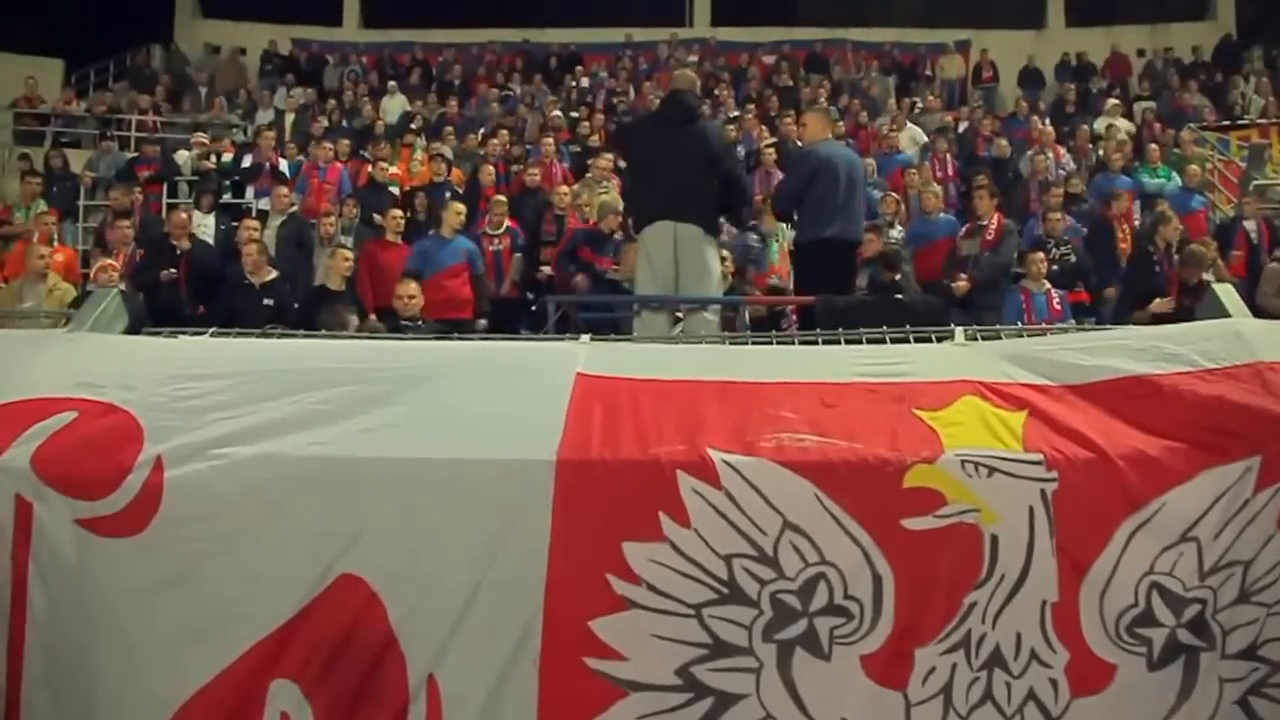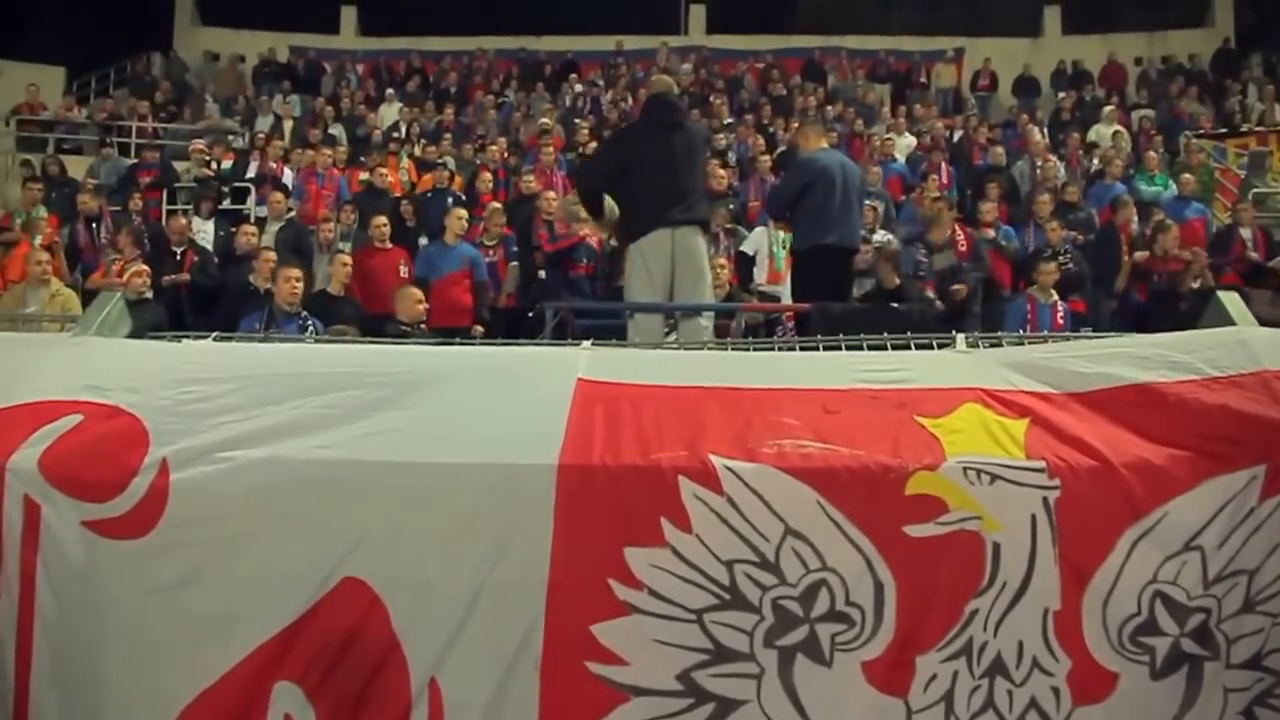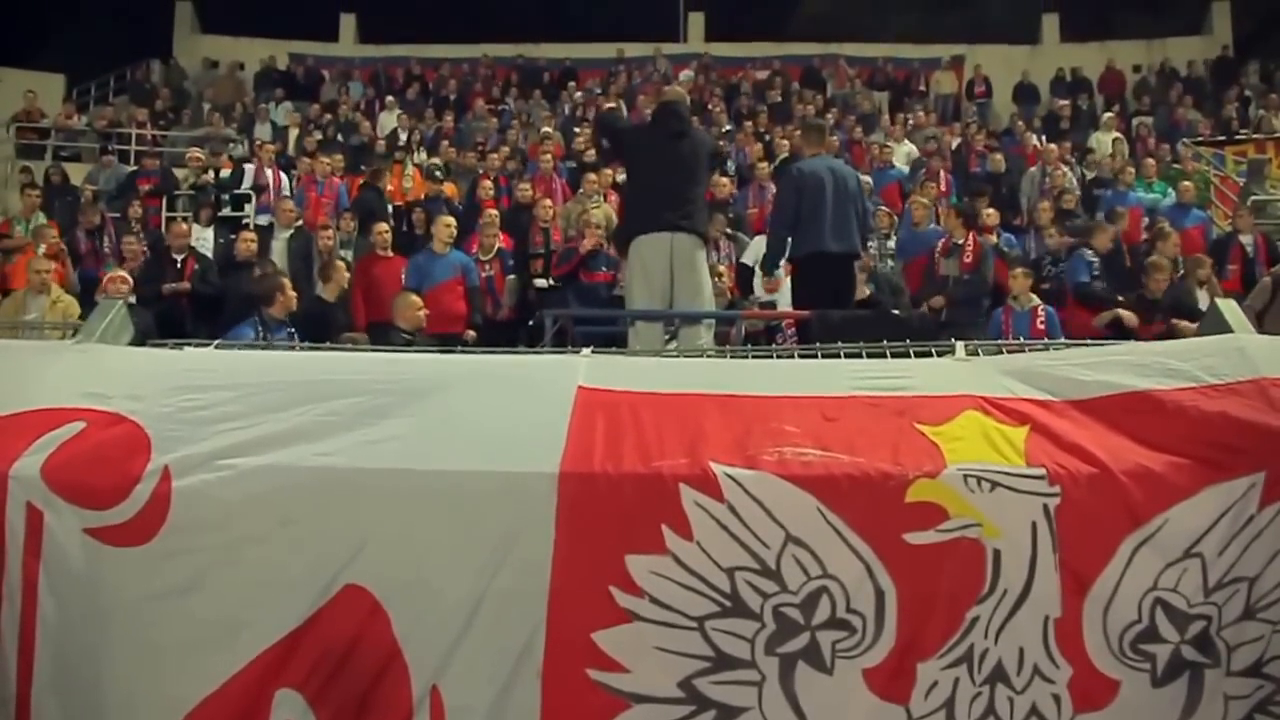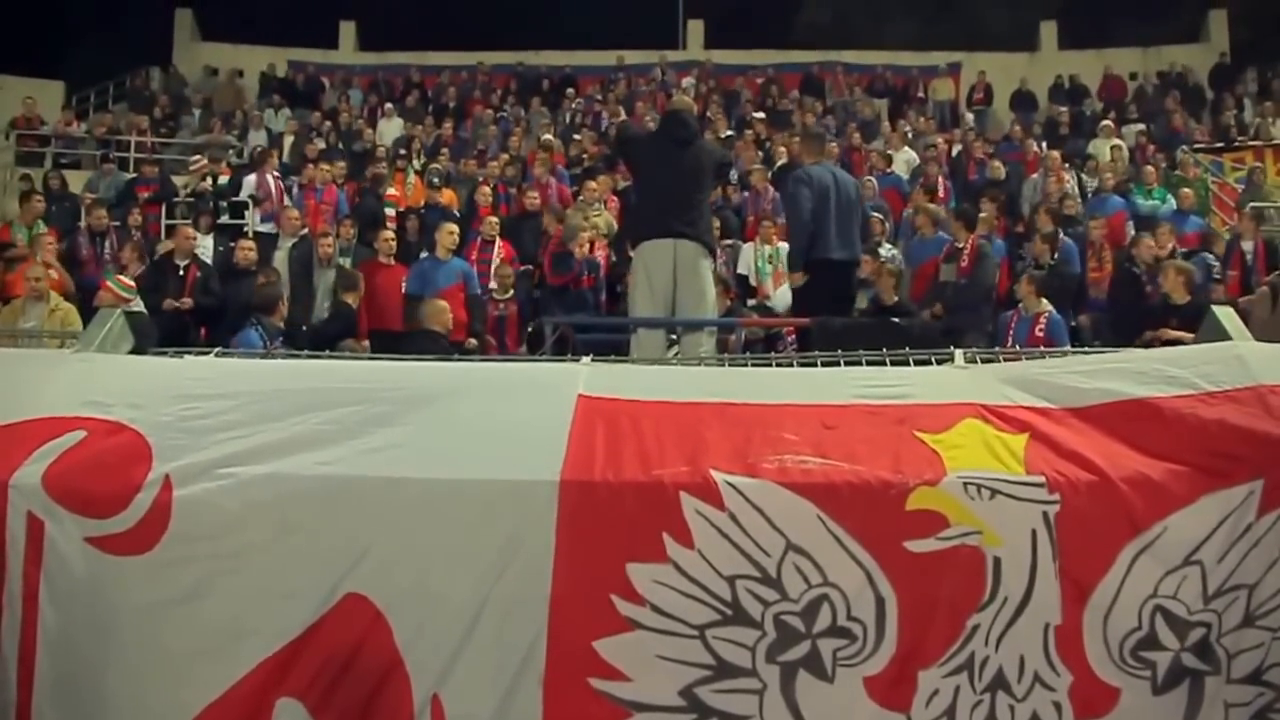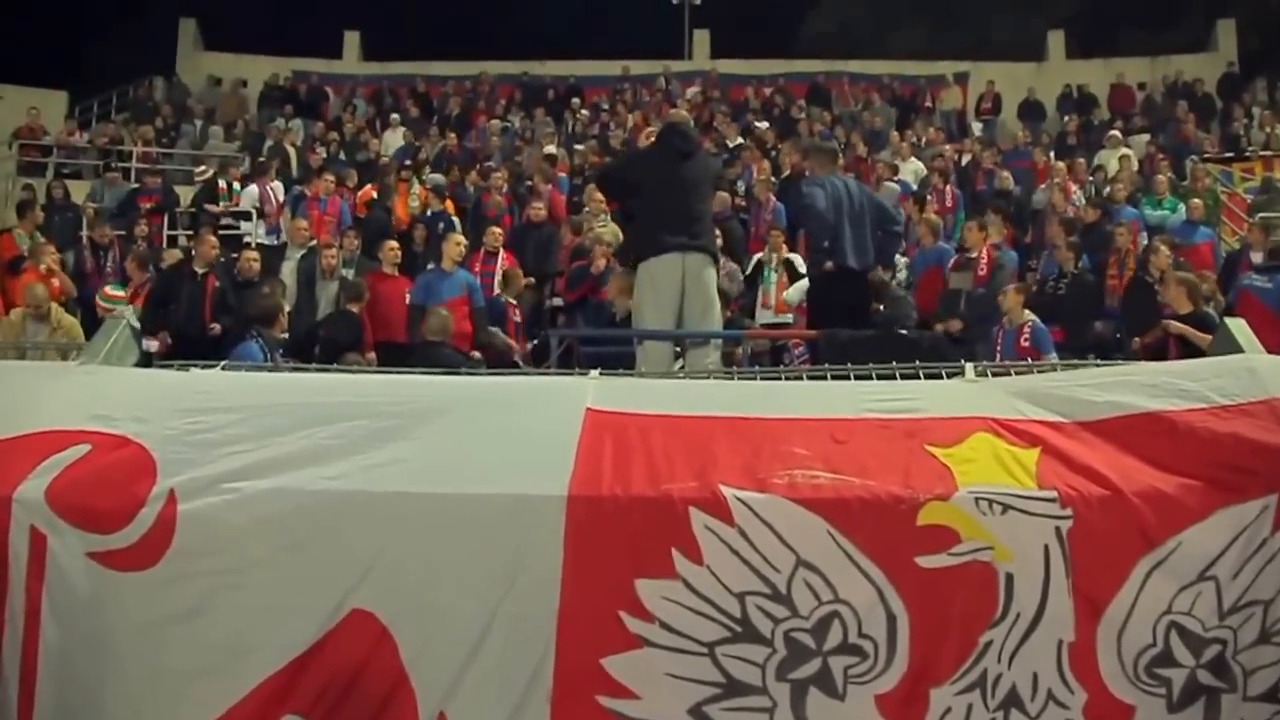
dt=1s
person 1, frame 1
left shoulder: (639, 130)
right shoulder: (711, 133)
left elbow: (620, 141)
right elbow: (735, 184)
right wrist: (721, 212)
left hip: (654, 225)
right hip: (698, 226)
left knee: (652, 305)
right knee: (703, 305)
person 1, frame 2
left shoulder: (628, 136)
right shoulder: (697, 133)
left elbow: (590, 177)
left wrist: (598, 213)
left hip: (646, 229)
right hip: (690, 228)
left knee: (645, 311)
right knee: (696, 310)
person 1, frame 3
left shoulder: (635, 137)
right shoulder: (704, 142)
left elbow: (609, 124)
right elbow: (713, 166)
left wrist: (608, 110)
left hip: (646, 234)
right hip: (689, 234)
left knee: (645, 314)
right knee: (696, 314)
person 1, frame 4
left shoulder: (642, 144)
right shoulder: (710, 152)
left elbow: (623, 136)
right elbow: (725, 167)
left wrist: (622, 124)
left hip: (652, 240)
right hip: (695, 240)
left knee: (648, 317)
right knee: (698, 319)
person 1, frame 5
left shoulder: (644, 159)
right shoulder: (707, 164)
left elbow: (606, 181)
left hip: (656, 252)
right hip: (700, 252)
left knee: (654, 332)
right knee: (704, 331)
person 2, frame 1
left shoulder: (808, 155)
right shoulder: (854, 158)
left elbow: (783, 199)
left wrist: (792, 219)
left hip: (816, 242)
right hip: (849, 240)
left knee: (812, 310)
person 2, frame 2
left shoulder: (807, 163)
right shoulder: (852, 167)
left elbow: (775, 203)
right elbow: (858, 208)
left wrist: (788, 219)
left hip: (813, 249)
right hip: (846, 247)
left knee: (810, 318)
person 2, frame 3
left shoulder: (797, 172)
right shoulder: (850, 173)
left elbow: (781, 223)
right elbow: (865, 220)
left wrist: (769, 265)
left hip: (810, 259)
right hip: (845, 258)
left knee: (810, 327)
person 2, frame 4
left shoulder: (803, 177)
right shoulder: (848, 180)
left elbow: (800, 222)
right elbow: (864, 225)
left wrist: (795, 265)
left hip: (816, 265)
right hip: (847, 264)
left knee: (811, 333)
person 2, frame 5
left shoulder: (814, 185)
right shoulder: (860, 189)
left elbow: (817, 213)
right elbow: (894, 221)
left wrist: (821, 257)
right wrist: (881, 259)
left hip: (831, 279)
right hip: (861, 278)
